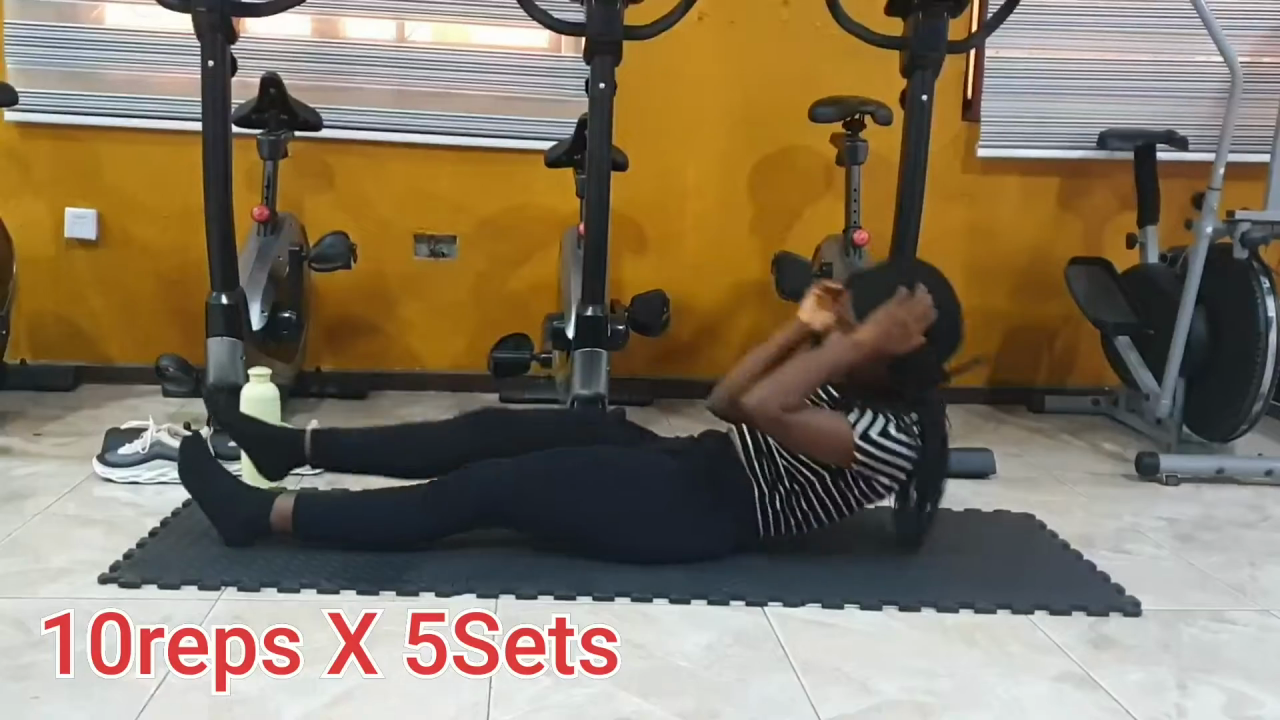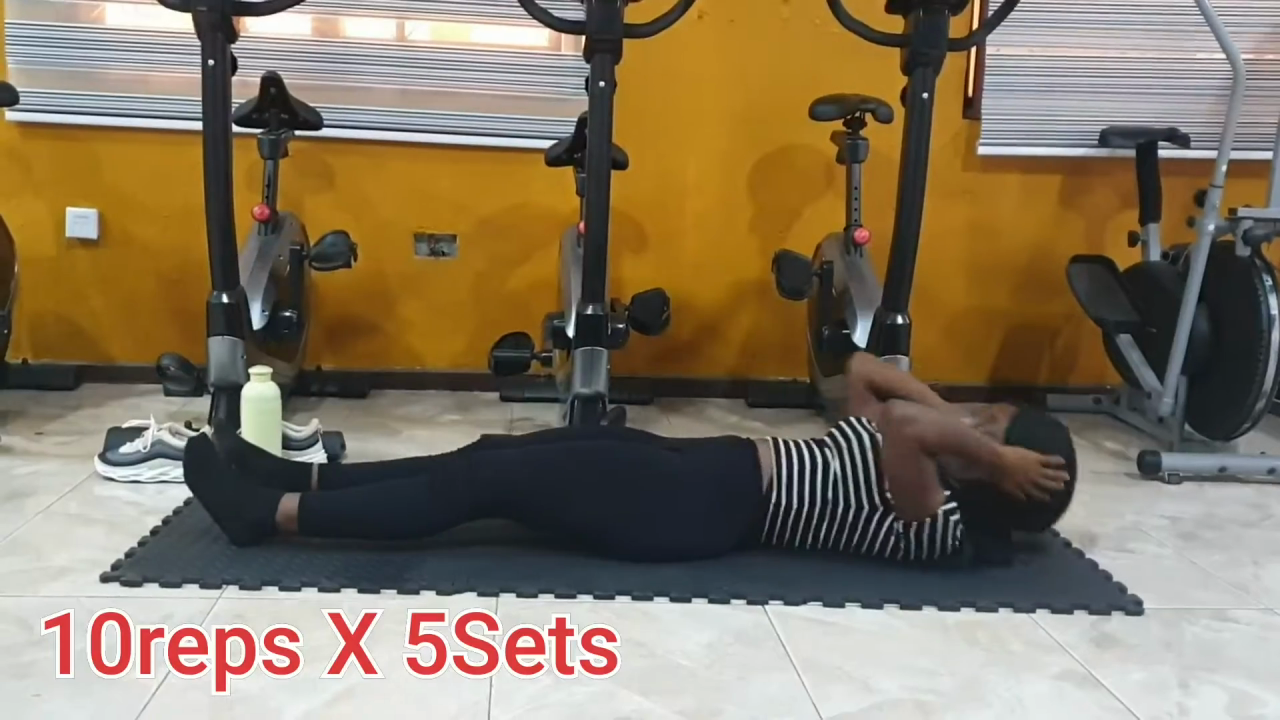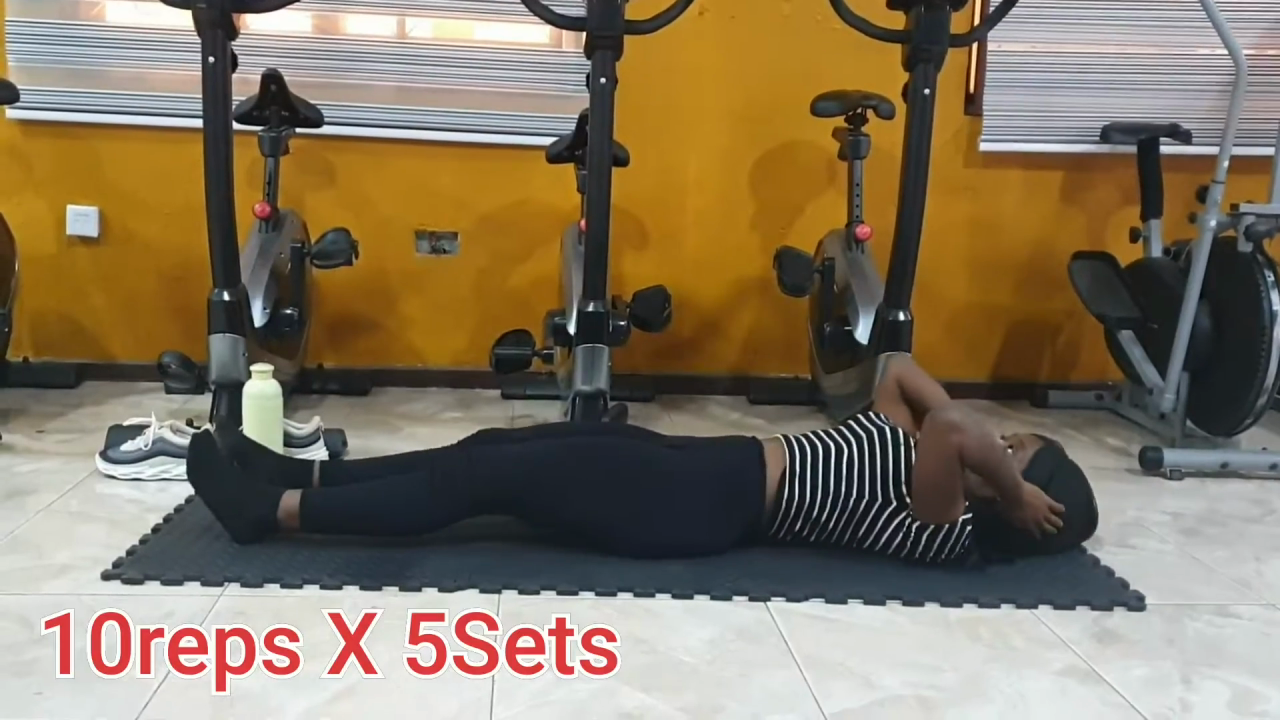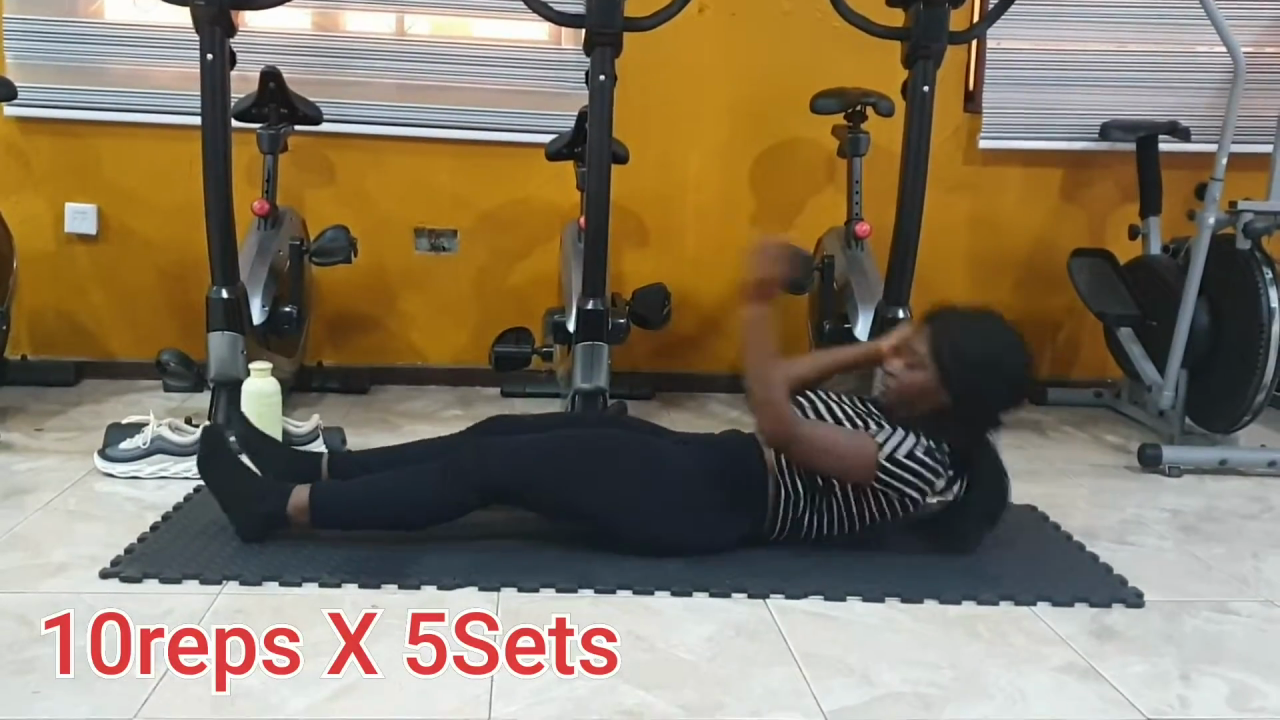
dt=0.4s
person 1, frame 1
left shoulder: (889, 437)
right shoulder: (854, 391)
left elbow: (761, 406)
right elbow: (724, 401)
left wrist: (858, 343)
right wrist: (803, 330)
left hip: (701, 515)
right hip: (686, 469)
left knee: (482, 490)
right knee: (491, 432)
left ankle: (264, 516)
right ankle: (298, 446)
person 1, frame 2
left shoulder: (936, 520)
right shoulder: (923, 459)
left elbow: (903, 425)
right elbow: (862, 373)
left wrist: (993, 454)
right wrist: (961, 421)
left hip: (699, 509)
right hip: (702, 464)
left knee: (483, 484)
right knee: (491, 454)
left ankle: (270, 514)
right ankle: (305, 478)
person 1, frame 3
left shoulder: (944, 526)
right shoulder: (907, 451)
left elbow: (952, 434)
right elbow: (896, 369)
left wrist: (1011, 488)
right wrist: (972, 436)
left hip: (698, 507)
right hip: (702, 463)
left knee: (482, 480)
right knee: (490, 447)
left ankle: (273, 510)
right ankle: (305, 475)
person 1, frame 4
left shoulder: (916, 463)
right shoulder: (886, 417)
left elbow: (777, 424)
right elbow: (786, 383)
left wrist: (760, 309)
right wrist: (874, 346)
left hip: (704, 511)
right hip: (702, 465)
left knee: (489, 471)
right knee: (498, 436)
left ankle: (281, 509)
right ankle: (313, 471)
